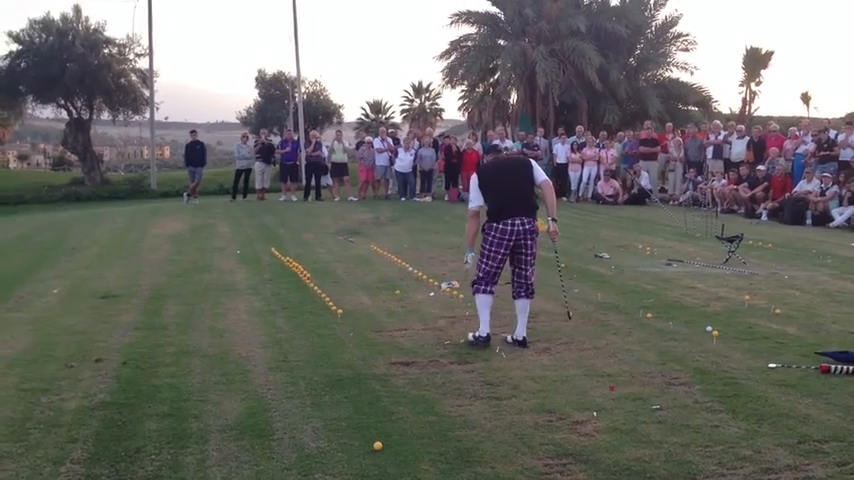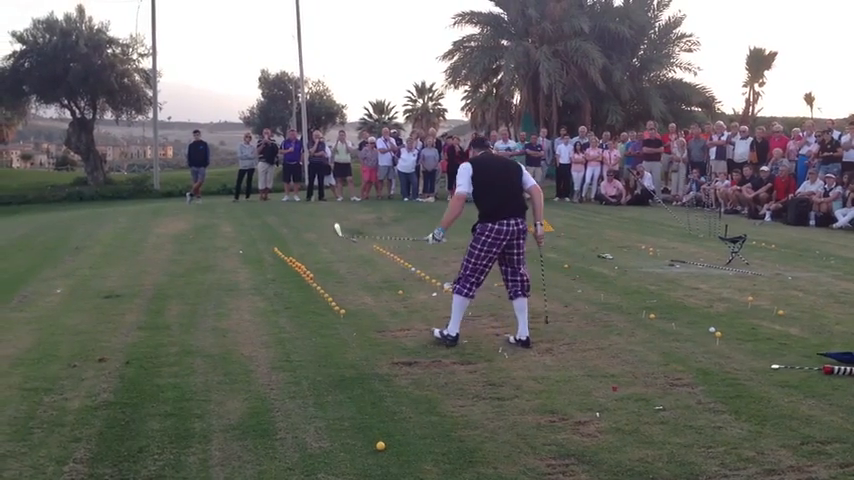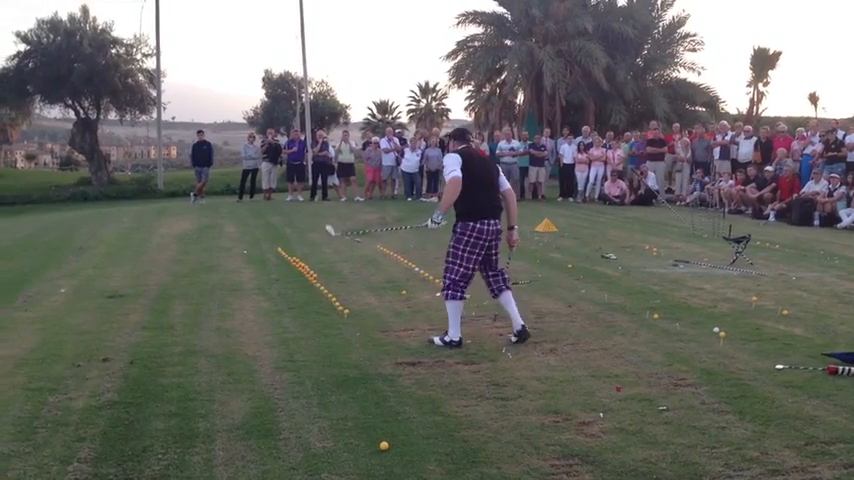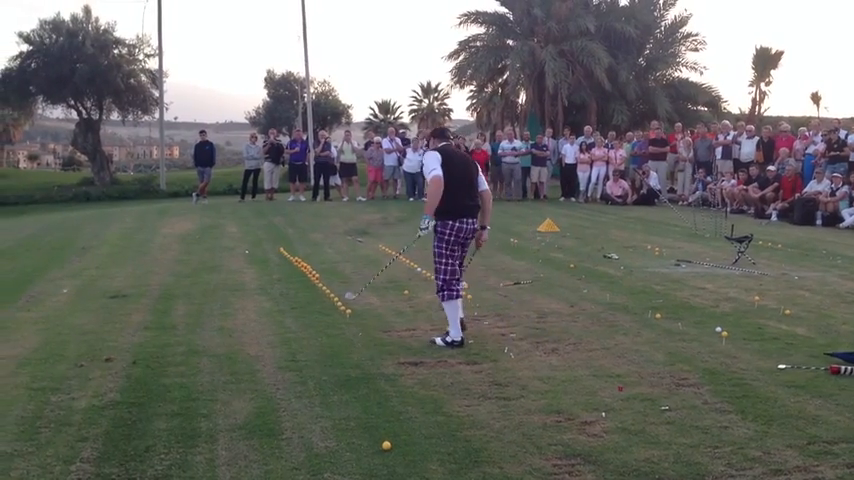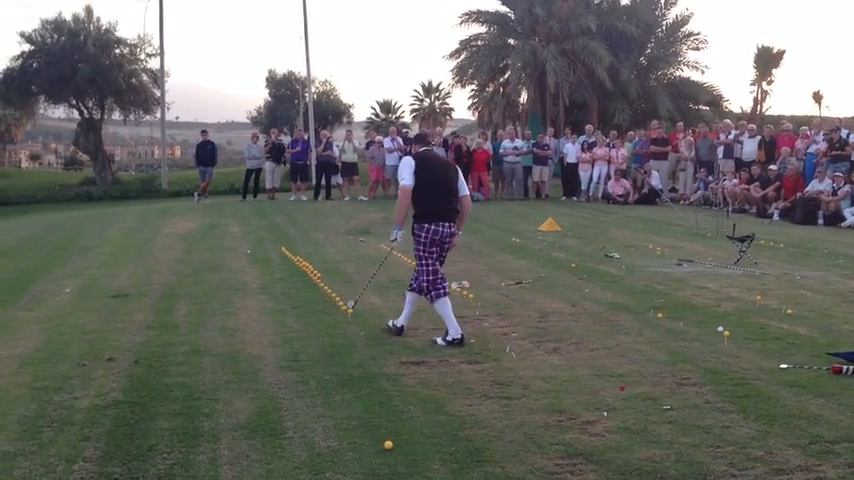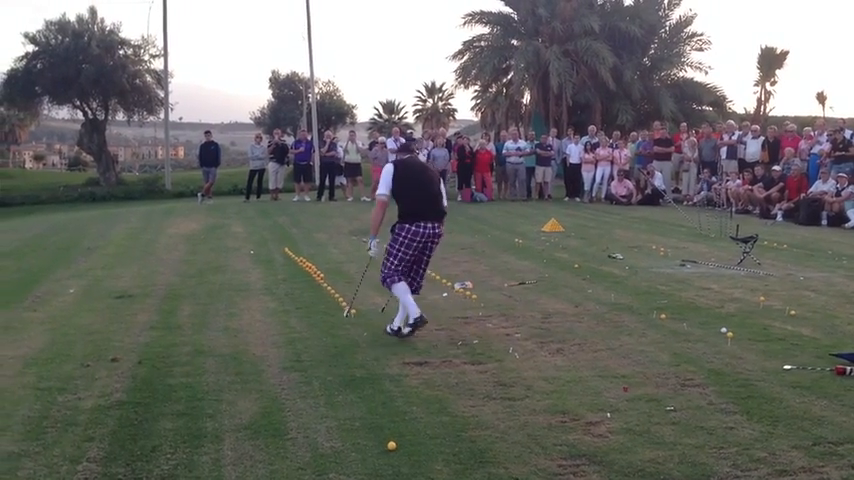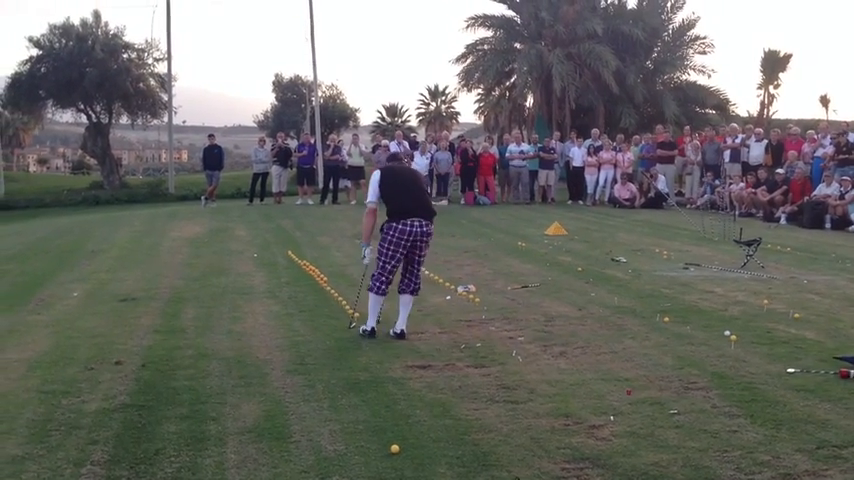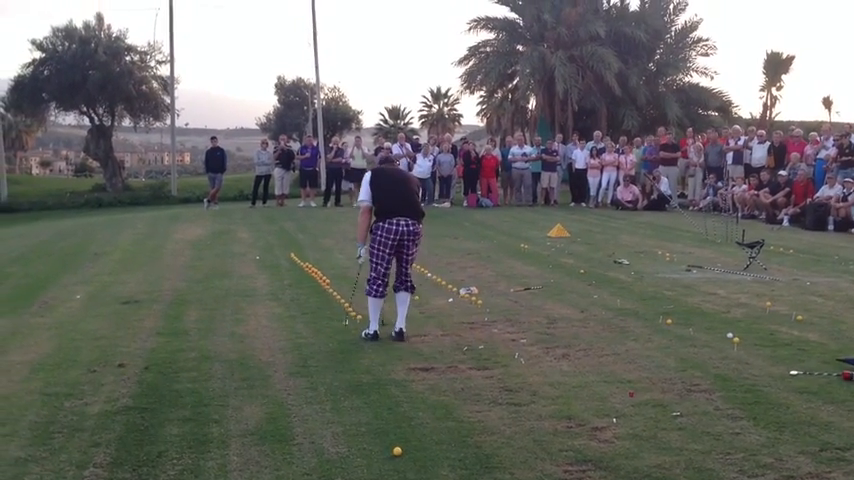
dt=0.2s
person 1, frame 1
left shoulder: (480, 173)
right shoulder: (526, 162)
left elbow: (473, 214)
right elbow: (547, 186)
left wrist: (469, 249)
right wrist: (552, 219)
left hip: (499, 226)
right hip: (527, 224)
left knee: (484, 279)
right knee: (524, 280)
left ankle: (483, 332)
right ankle: (520, 335)
person 1, frame 2
left shoulder: (469, 166)
right shoulder: (512, 164)
left elbow: (459, 198)
right elbow: (536, 191)
left wrist: (441, 229)
right wrist: (538, 224)
left hip: (491, 226)
right hip: (518, 225)
left knee: (468, 278)
right knee: (517, 279)
left ankle: (452, 332)
right ankle: (523, 334)
person 1, frame 3
left shoulder: (453, 157)
right shoulder: (488, 162)
left elbow: (455, 183)
right elbow: (509, 195)
left wrist: (440, 213)
right wrist: (512, 229)
left hip: (470, 225)
right hip: (494, 224)
left knee: (455, 279)
right knee: (494, 275)
left ankle: (453, 336)
right ankle: (519, 326)
person 1, frame 4
left shoulder: (432, 154)
right shoulder: (469, 160)
left elbow: (436, 182)
right elbow: (486, 195)
left wrist: (427, 216)
right wrist: (484, 228)
left hip: (449, 223)
right hip: (471, 222)
left knee: (446, 279)
right knee: (453, 273)
left ankle: (455, 335)
right ankle: (457, 318)
person 1, frame 5
left shoulder: (410, 160)
right shoulder: (451, 165)
left elbow: (405, 193)
right elbow: (466, 201)
left wrist: (397, 228)
right wrist: (458, 231)
left hip: (427, 225)
right hip: (448, 226)
left knee: (432, 281)
right knee: (424, 275)
left ankle: (454, 333)
right ankle: (401, 322)
person 1, frame 6
left shoulder: (392, 167)
right shoulder: (432, 172)
left elbow: (381, 204)
right elbow: (442, 205)
left wrist: (373, 237)
left hip: (410, 225)
right hip: (436, 227)
left knee: (390, 271)
right knee: (414, 276)
left ankle: (414, 315)
right ankle: (398, 324)
person 1, frame 7
left shoulder: (380, 173)
right shoulder: (417, 175)
left elbow: (370, 211)
left wrist: (366, 245)
left hip: (399, 225)
right hip: (425, 226)
left knee: (381, 276)
right knee: (412, 277)
left ankle: (370, 326)
right ankle: (400, 327)
person 1, frame 8
left shoulder: (372, 175)
right shoulder: (410, 178)
left elbow: (365, 211)
left wrist: (361, 245)
left hip: (386, 225)
right hip: (413, 226)
left knee: (377, 278)
right knee: (404, 276)
left ankle: (372, 329)
right ankle: (400, 326)
